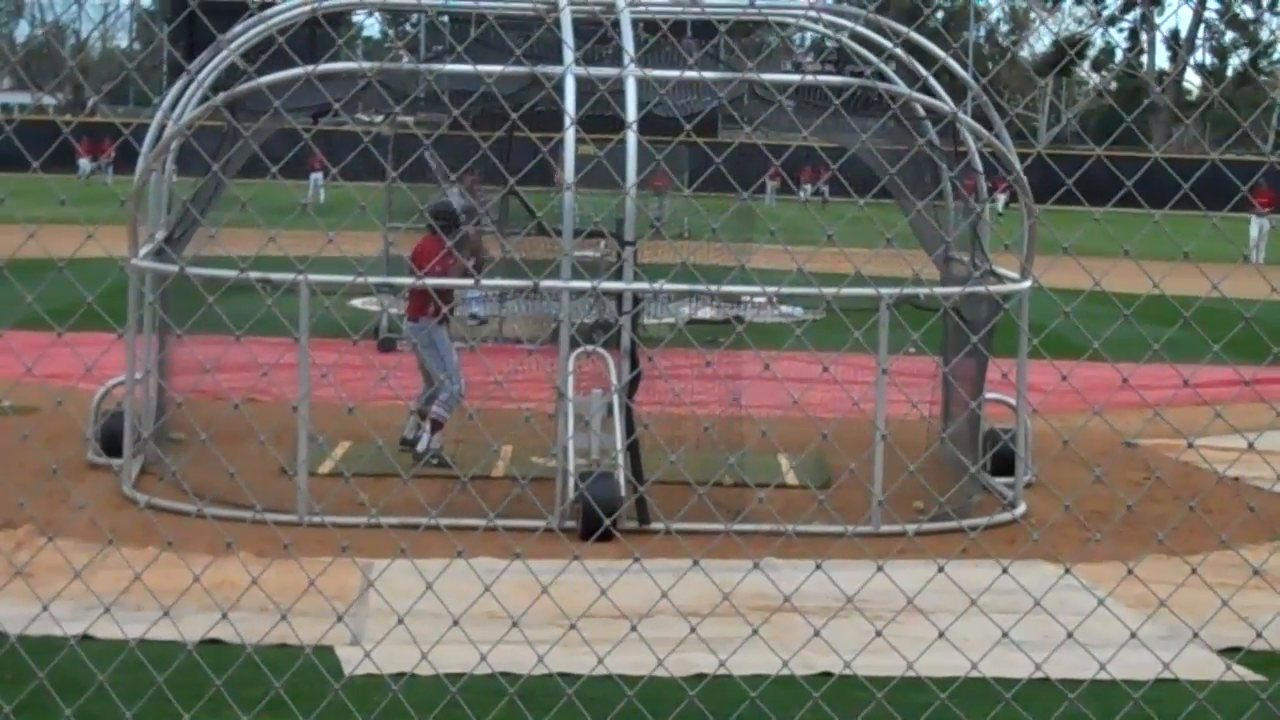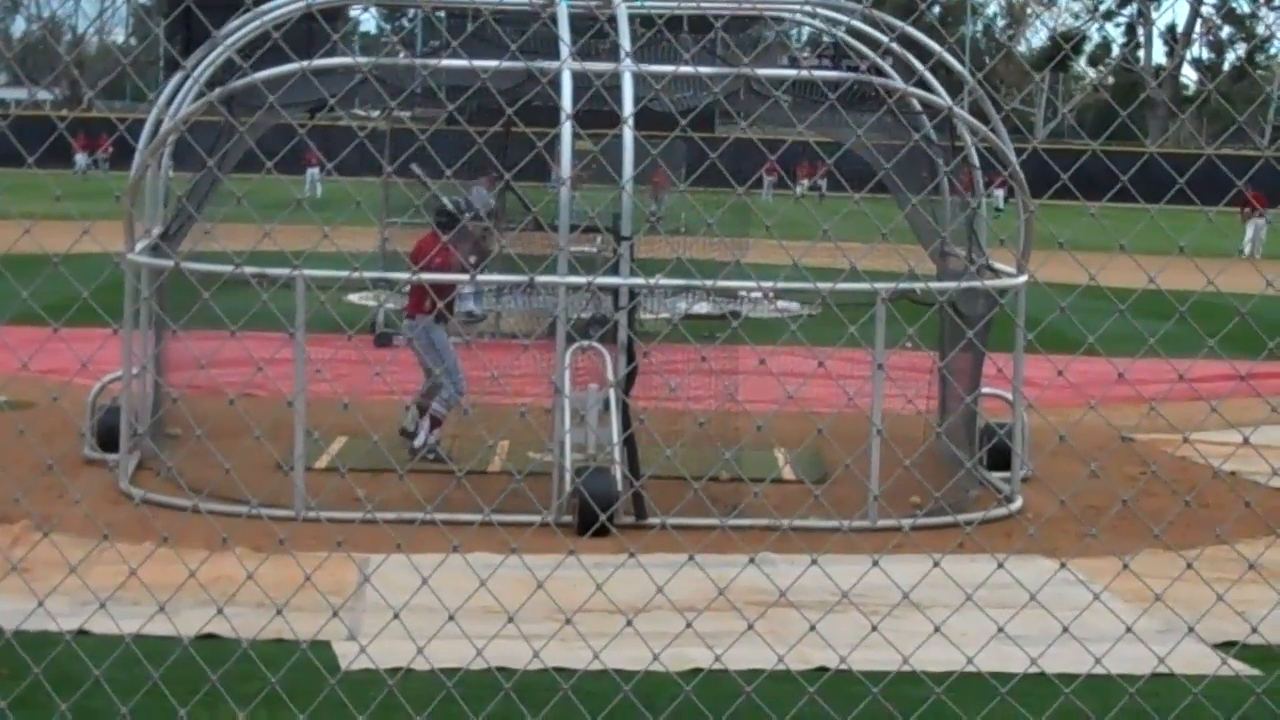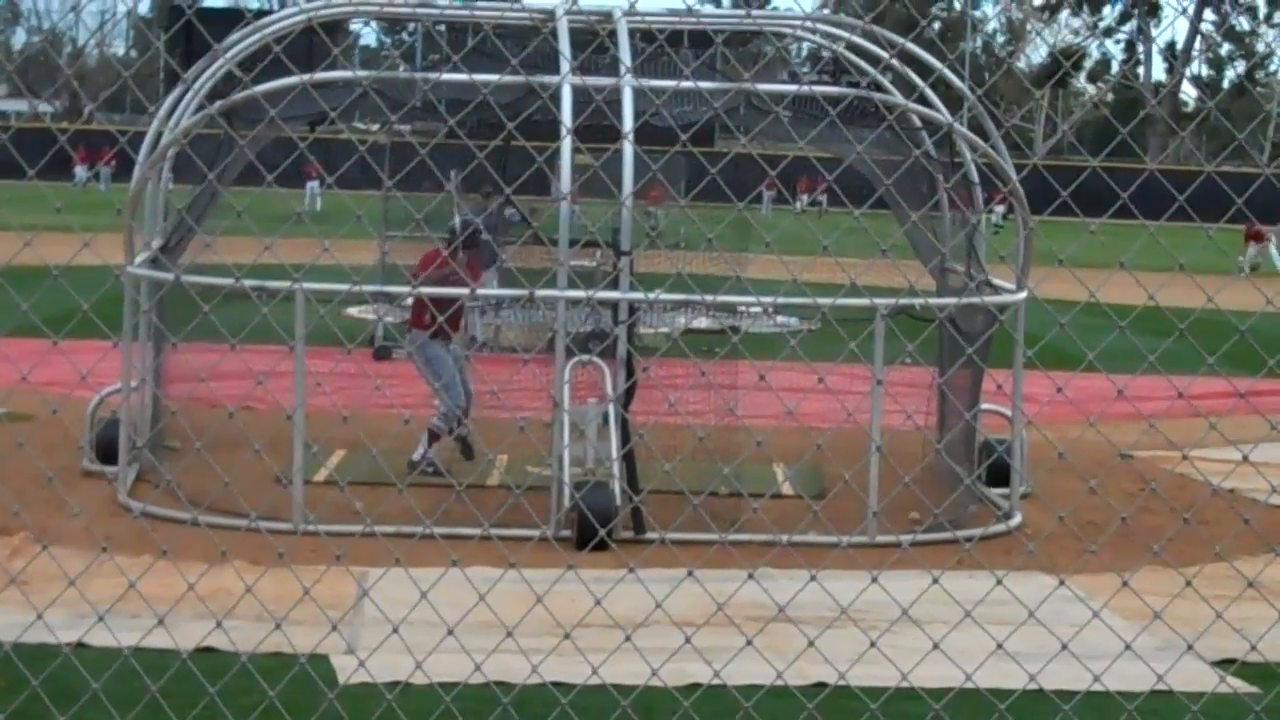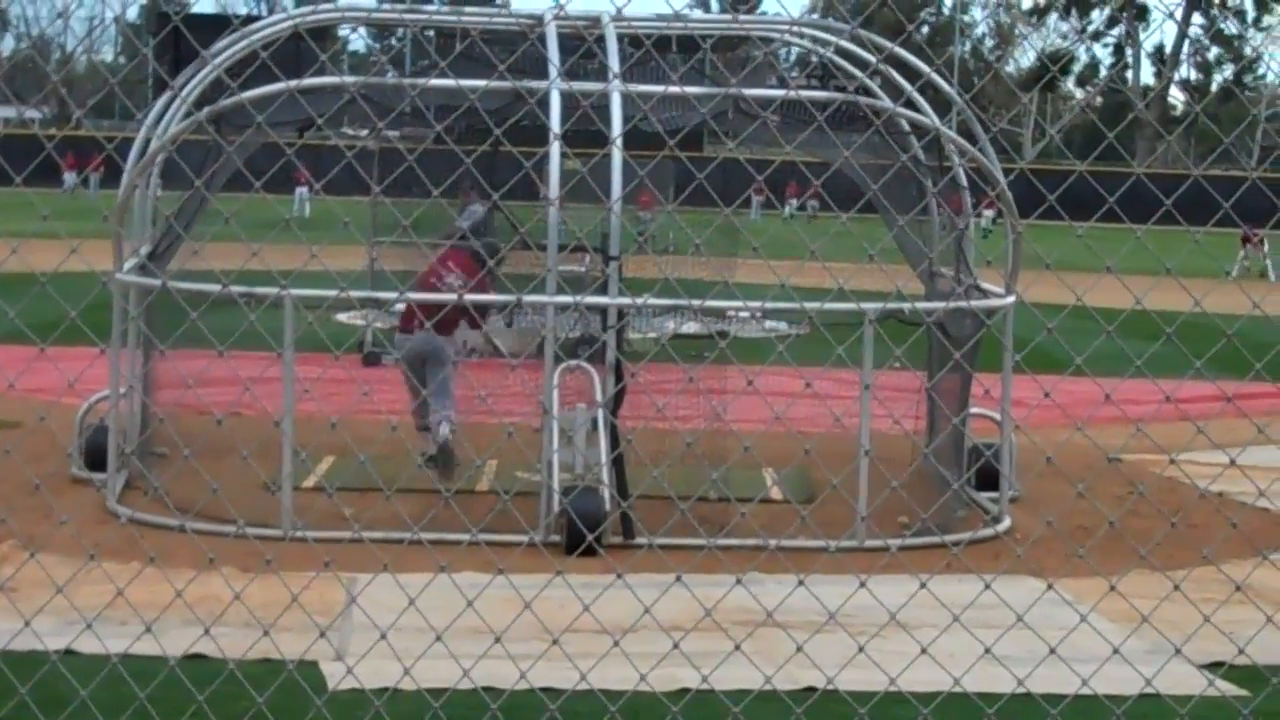
dt=0.5s
person 1, frame 1
left shoulder: (440, 247)
right shoulder: (430, 248)
left elbow: (464, 277)
right elbow: (444, 282)
left wrist: (476, 257)
right wrist: (463, 252)
left hip: (428, 323)
right hip: (427, 325)
left knee: (436, 384)
right knee: (454, 388)
left ankle: (412, 435)
right ankle: (426, 448)
person 1, frame 2
left shoulder: (443, 244)
right shoulder: (429, 245)
left elbow: (469, 272)
right elbow: (448, 273)
left hip: (427, 322)
right hip: (424, 324)
left knee: (436, 379)
right knee: (454, 386)
left ankle: (411, 426)
right ankle: (422, 444)
person 1, frame 3
left shoulder: (471, 262)
right shoulder: (436, 257)
left elbow: (476, 288)
right elbow: (419, 282)
left wrist: (459, 270)
right wrist: (449, 269)
left hip: (448, 339)
right hip: (425, 339)
left knee: (465, 396)
right knee: (452, 401)
left ankle: (460, 431)
right ankle: (420, 458)
person 1, frame 4
left shoulder: (452, 254)
right shoulder: (481, 286)
right elbow: (477, 324)
left hip: (407, 338)
right hip: (438, 341)
left knee: (420, 399)
right knee: (441, 400)
left ankle: (431, 452)
right ankle: (442, 439)
